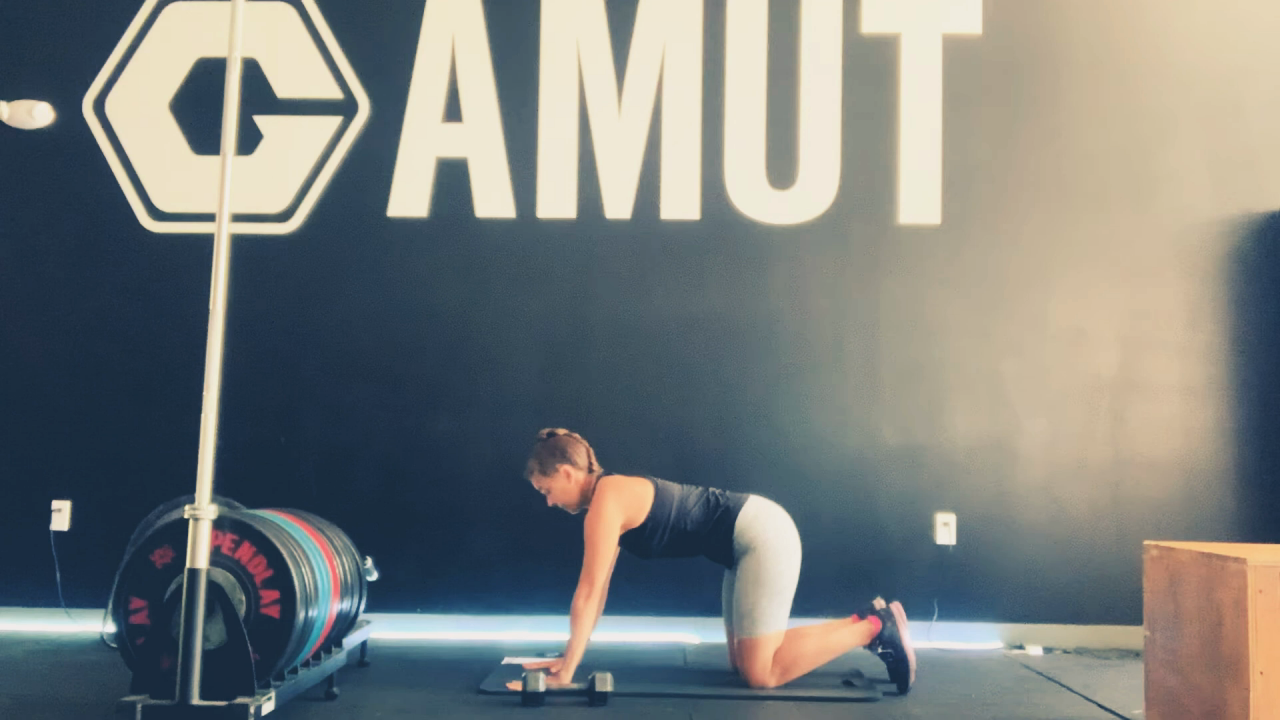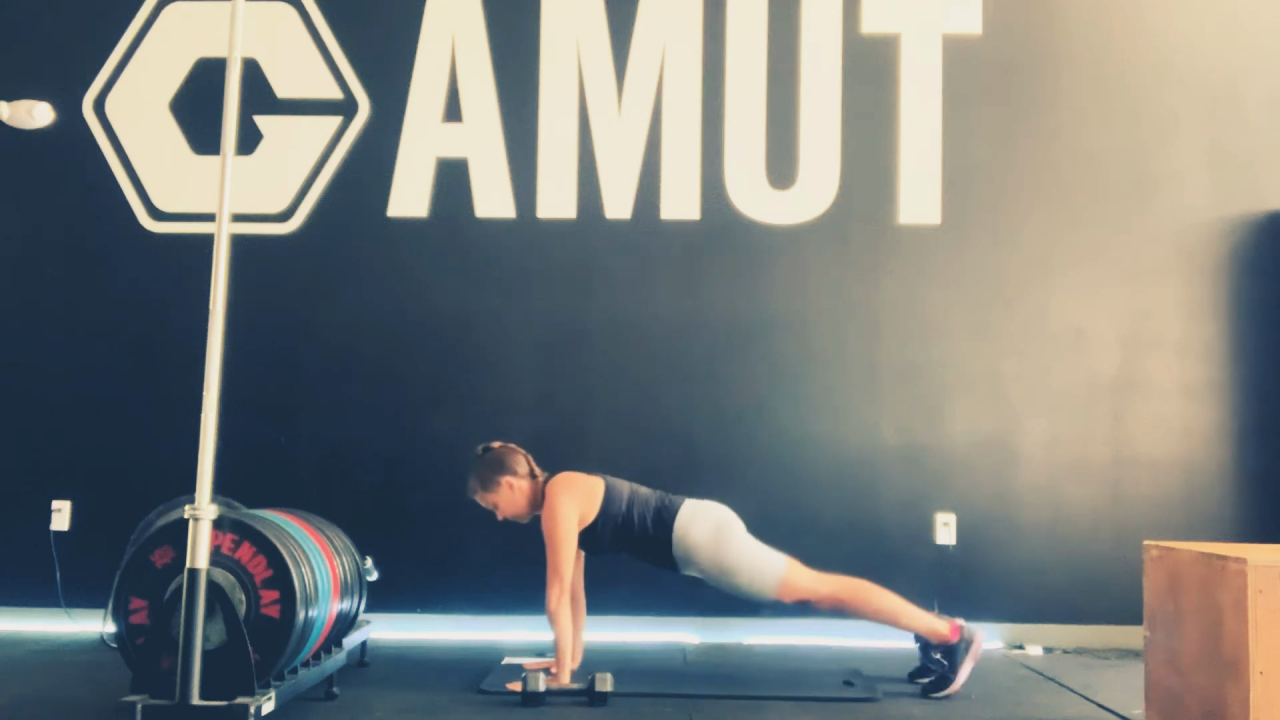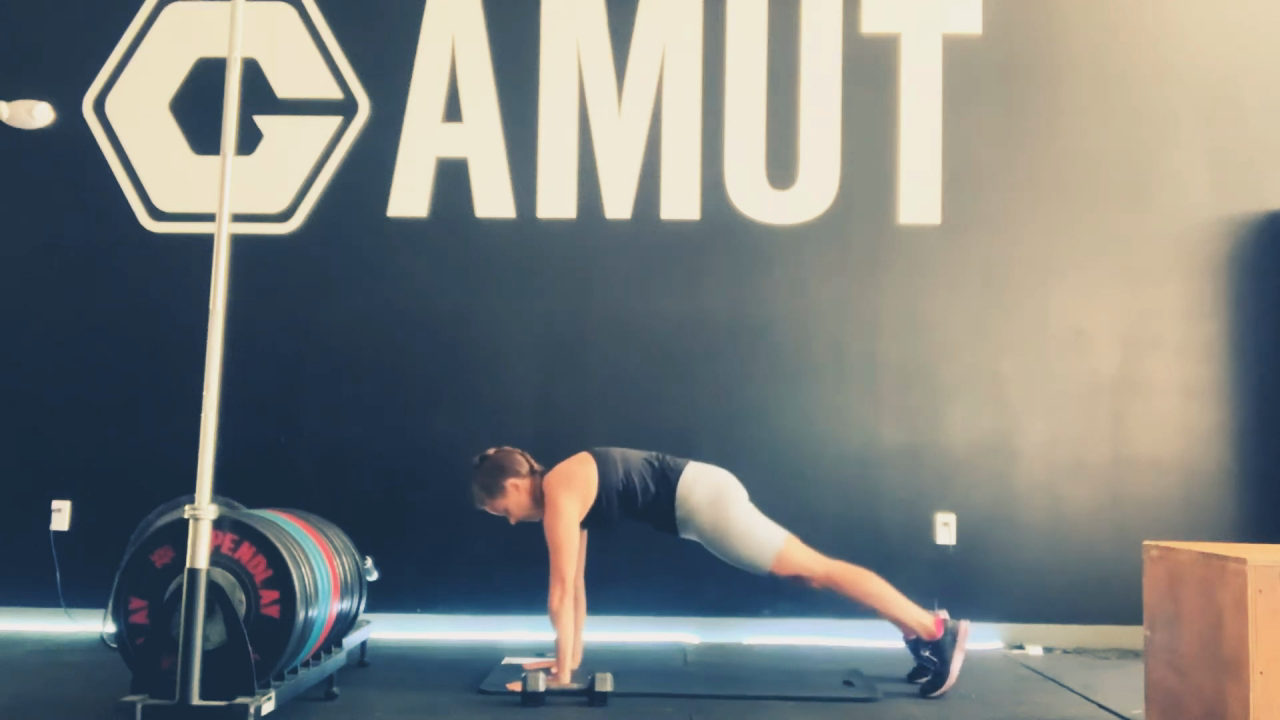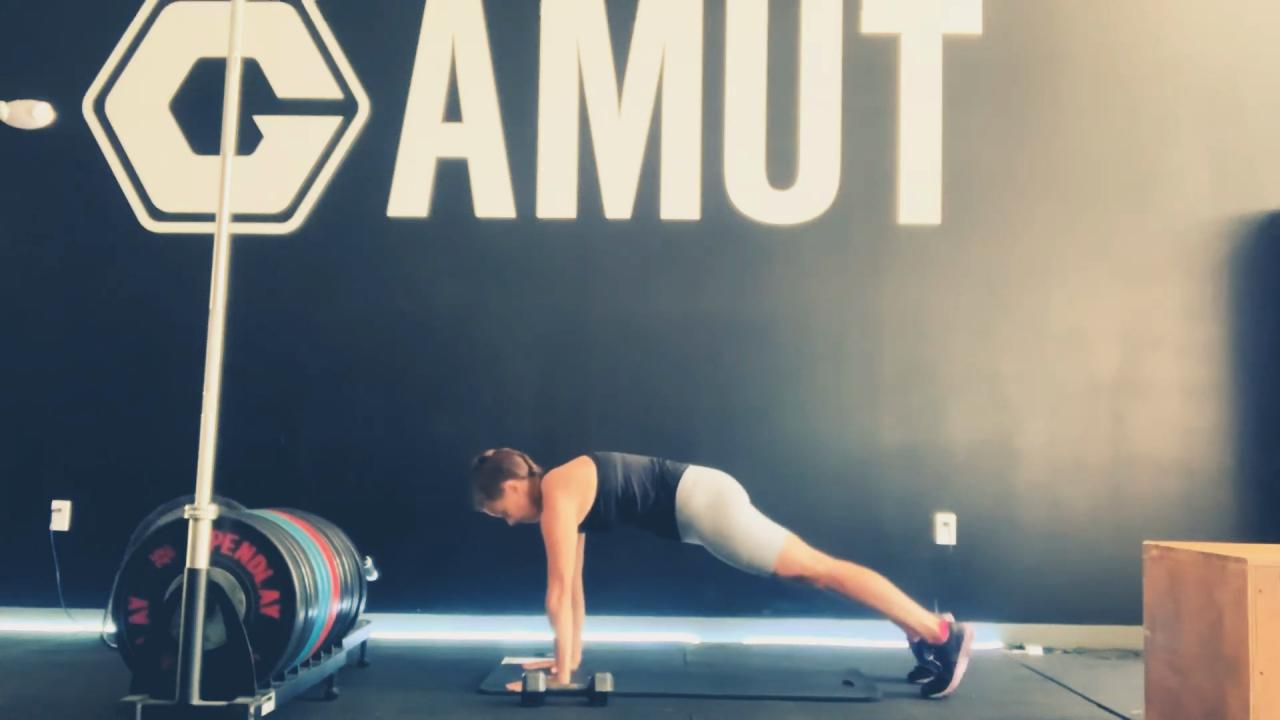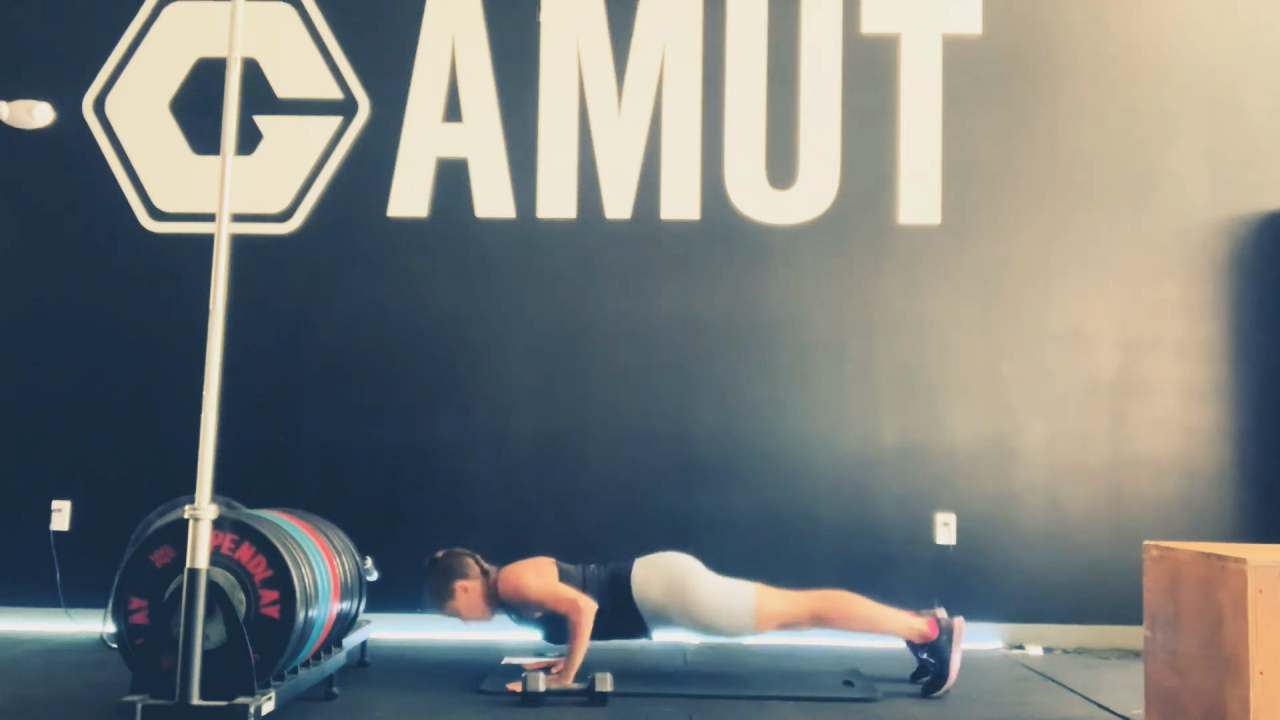
dt=1s
person 1, frame 1
left shoulder: (608, 499)
right shoulder: (608, 499)
left elbow: (588, 593)
right elbow: (597, 589)
left wrist: (566, 672)
right wrist: (567, 657)
left hip: (763, 535)
right hip: (749, 537)
left knee: (761, 675)
right knee: (742, 663)
left ankle: (875, 628)
right ankle: (862, 623)
person 1, frame 2
left shoulder: (558, 498)
right shoulder: (564, 499)
left elbow: (558, 593)
right elbow: (573, 587)
left wrist: (561, 671)
right wrist: (573, 654)
left hip: (699, 536)
right hip: (694, 534)
left knee: (821, 589)
right knee: (816, 590)
left ankle: (952, 637)
right ankle: (937, 634)
person 1, frame 3
left shoulder: (559, 492)
right shoulder: (567, 492)
left elbow: (562, 587)
right elbow: (575, 581)
left wrist: (562, 670)
right wrist: (574, 654)
left hip: (701, 499)
right hip: (695, 498)
left knee: (815, 569)
right knee: (807, 573)
left ankle: (936, 631)
right ankle: (920, 633)
person 1, frame 4
left shoulder: (556, 494)
right shoulder: (563, 493)
left elbow: (559, 589)
right elbow: (572, 581)
left wrist: (562, 669)
right wrist: (572, 653)
left hip: (699, 503)
right hip: (693, 501)
left knee: (818, 569)
right knee: (810, 573)
left ankle: (941, 635)
right ankle: (922, 636)
person 1, frame 5
left shoulder: (509, 583)
right shoulder: (520, 577)
left elbow: (583, 607)
left wrist: (568, 671)
right wrist: (565, 654)
left hip: (662, 588)
right hip: (658, 584)
left knee: (800, 610)
right knee: (794, 610)
left ankle: (931, 630)
right ankle: (921, 627)
